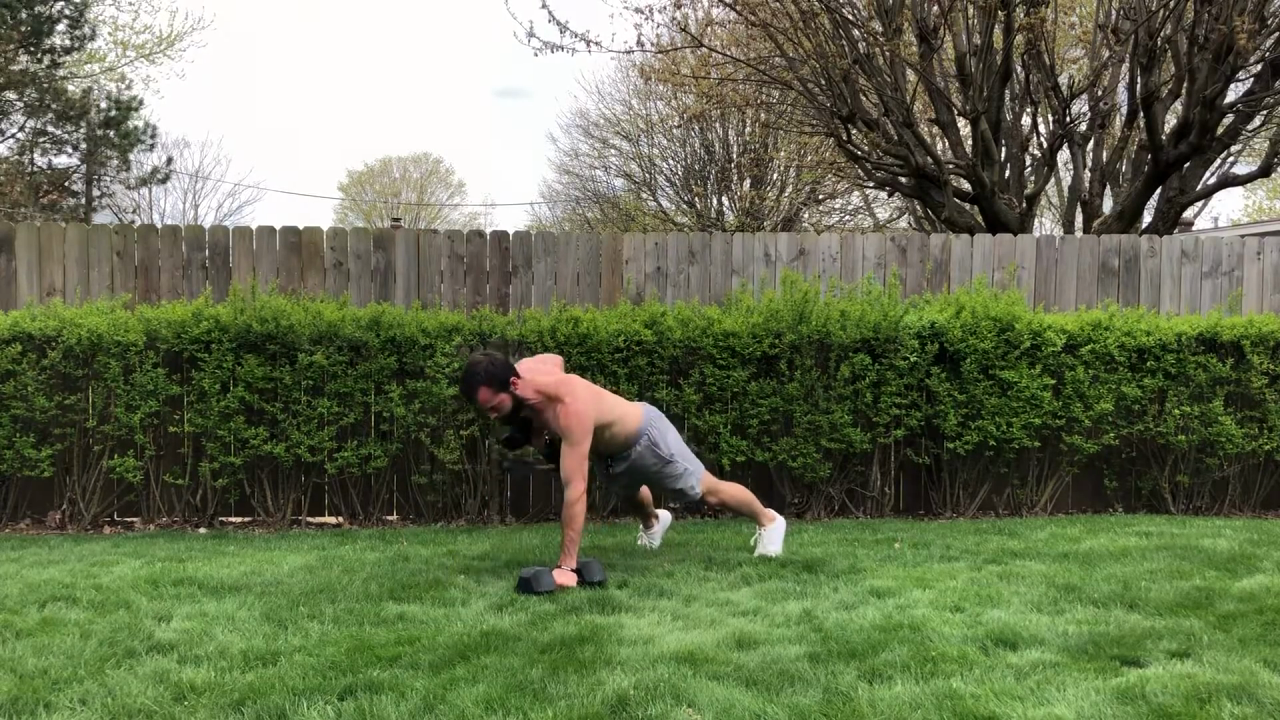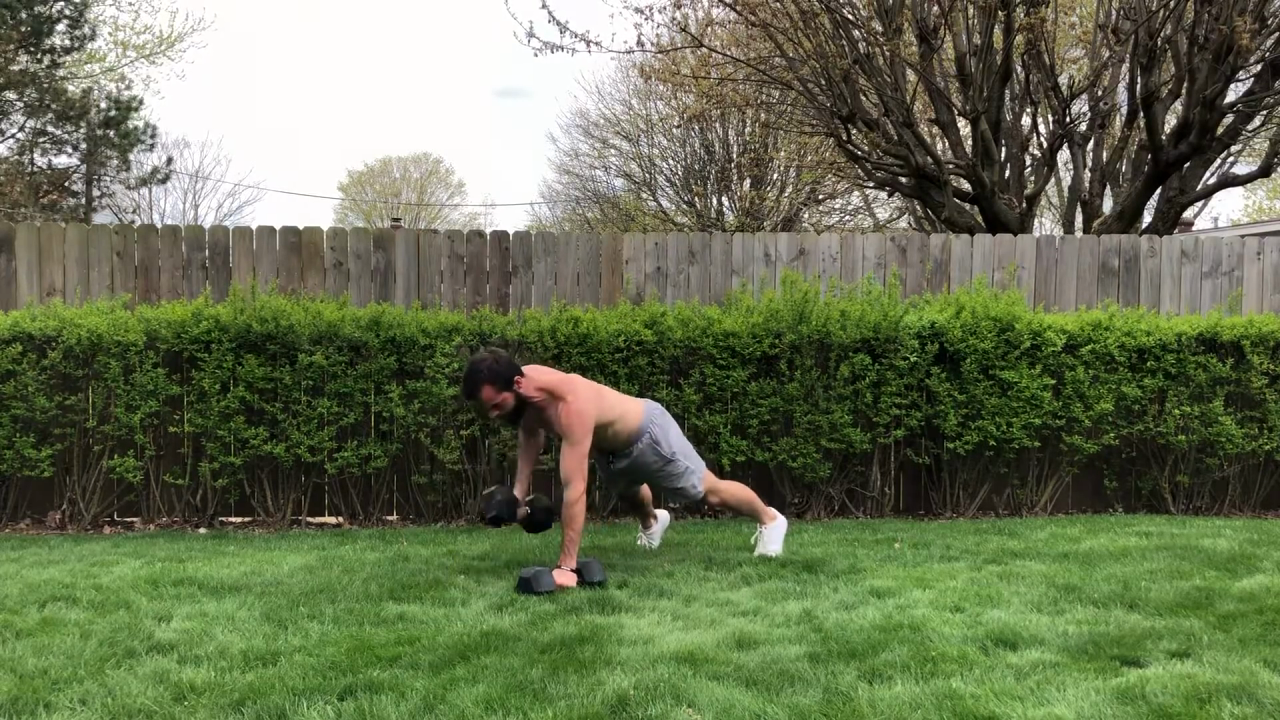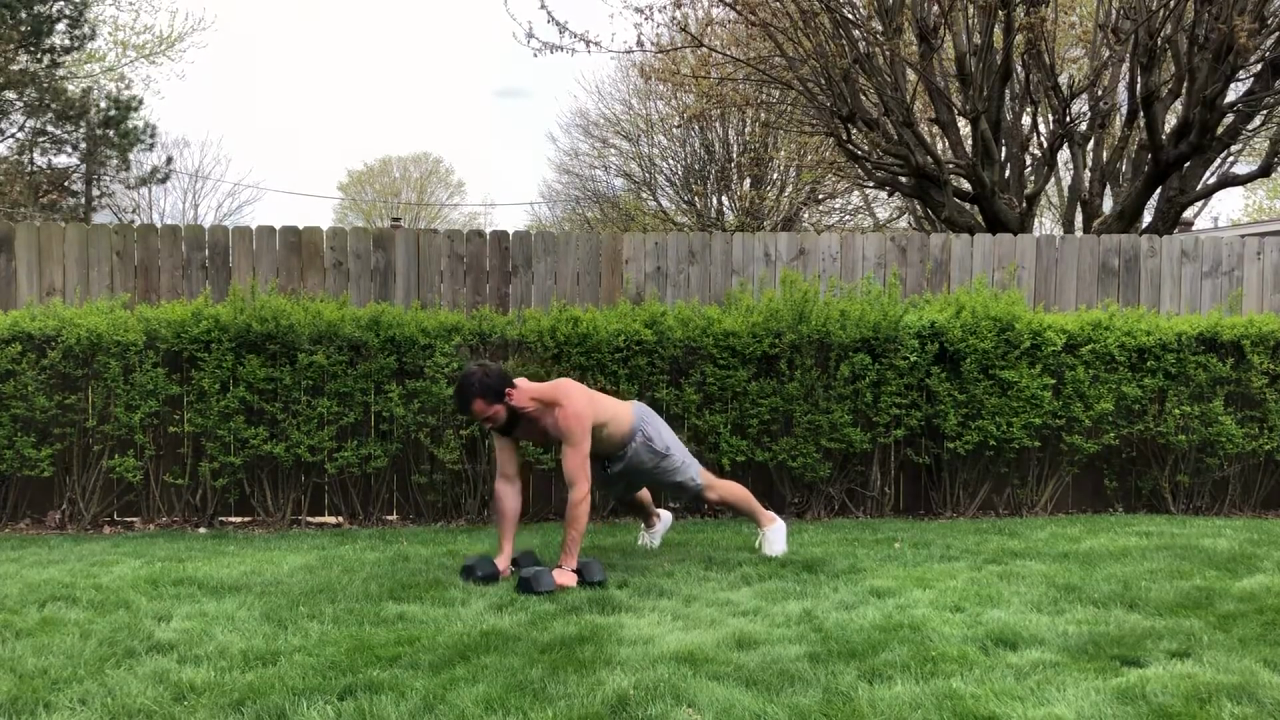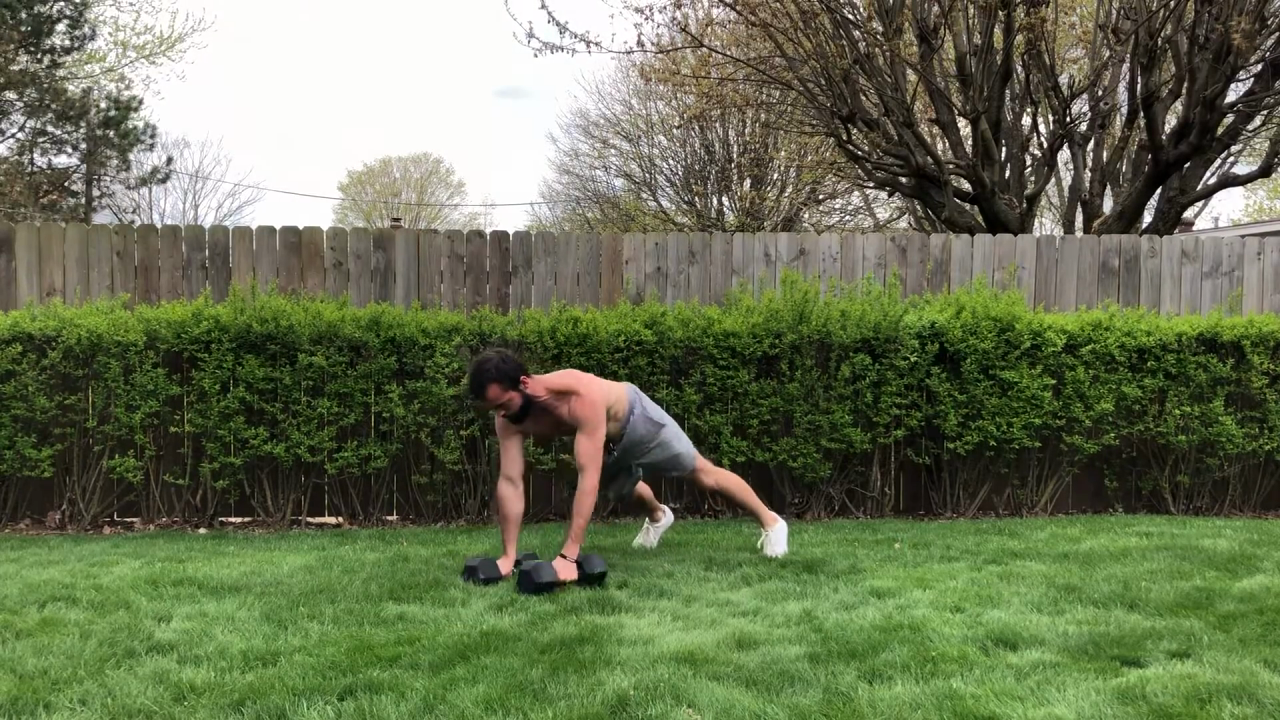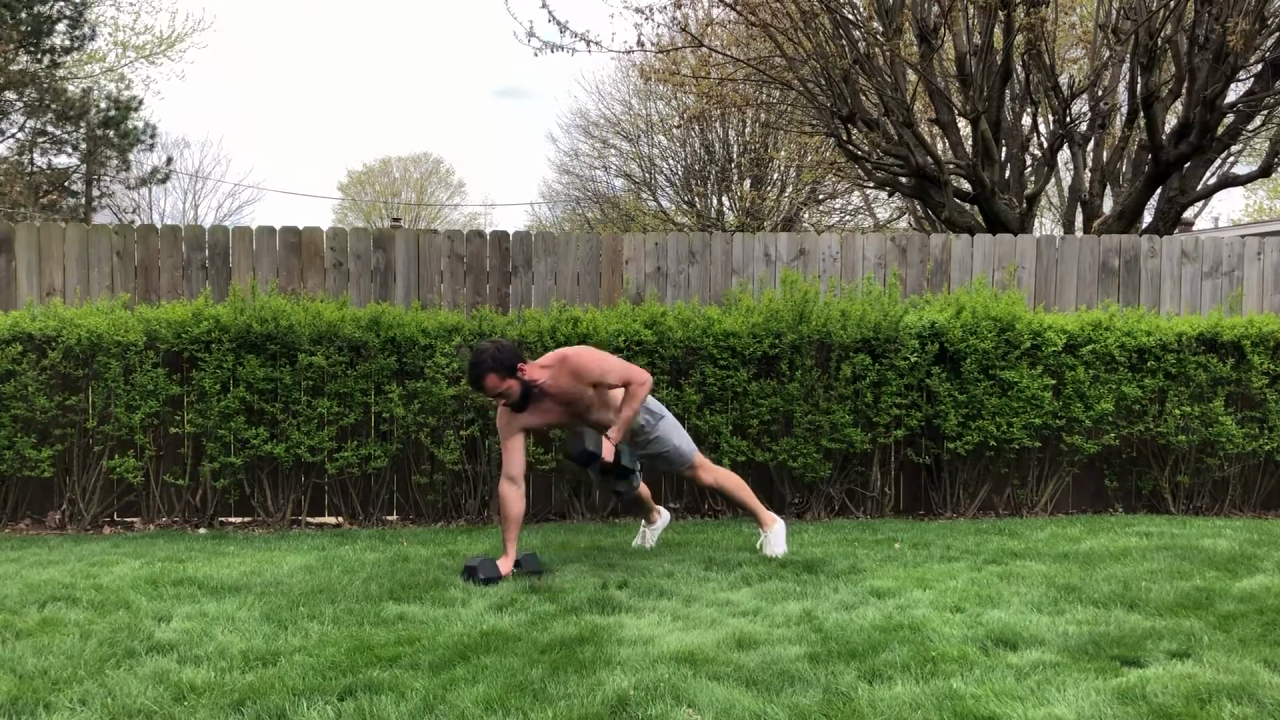
dt=0.3s
person 1, frame 1
left shoulder: (571, 404)
right shoulder: (520, 370)
left elbow: (575, 490)
right elbow: (556, 358)
left wrist: (566, 566)
right wrist: (536, 426)
left hip: (646, 437)
right hip: (606, 450)
left knee: (708, 492)
right knee: (631, 493)
left ankle: (768, 521)
right ankle: (653, 522)
person 1, frame 2
left shoulder: (573, 403)
right shoulder: (519, 386)
left elbow: (574, 489)
right elbow: (531, 430)
left wrist: (567, 565)
right wrist: (520, 489)
left hip: (648, 432)
right hip: (610, 446)
left knee: (709, 491)
right knee: (629, 492)
left ankle: (769, 519)
right ankle: (651, 522)
person 1, frame 3
left shoulder: (567, 407)
right shoulder: (505, 412)
left elbow: (579, 490)
right elbow: (507, 482)
left wrist: (567, 565)
right wrist: (505, 553)
left hip: (639, 434)
right hip: (604, 453)
left knee: (707, 488)
right knee: (628, 494)
left ankle: (768, 522)
right ankle: (654, 521)
person 1, frame 4
left shoulder: (581, 396)
right shoulder: (510, 415)
left elbow: (589, 478)
right elbow: (509, 483)
left wrist: (569, 555)
right wrist: (508, 555)
left hip: (634, 417)
right hip: (598, 440)
left knee: (703, 474)
right knee: (624, 488)
left ankle: (770, 522)
right ankle: (658, 516)
person 1, frame 5
left shoulder: (575, 362)
right shoulder: (511, 415)
left elbow: (641, 379)
right elbow: (511, 482)
left wrist: (612, 437)
right wrist: (508, 555)
left hip: (636, 413)
right hip: (589, 433)
left knee: (702, 472)
left ankle: (768, 521)
right ankle: (654, 518)
